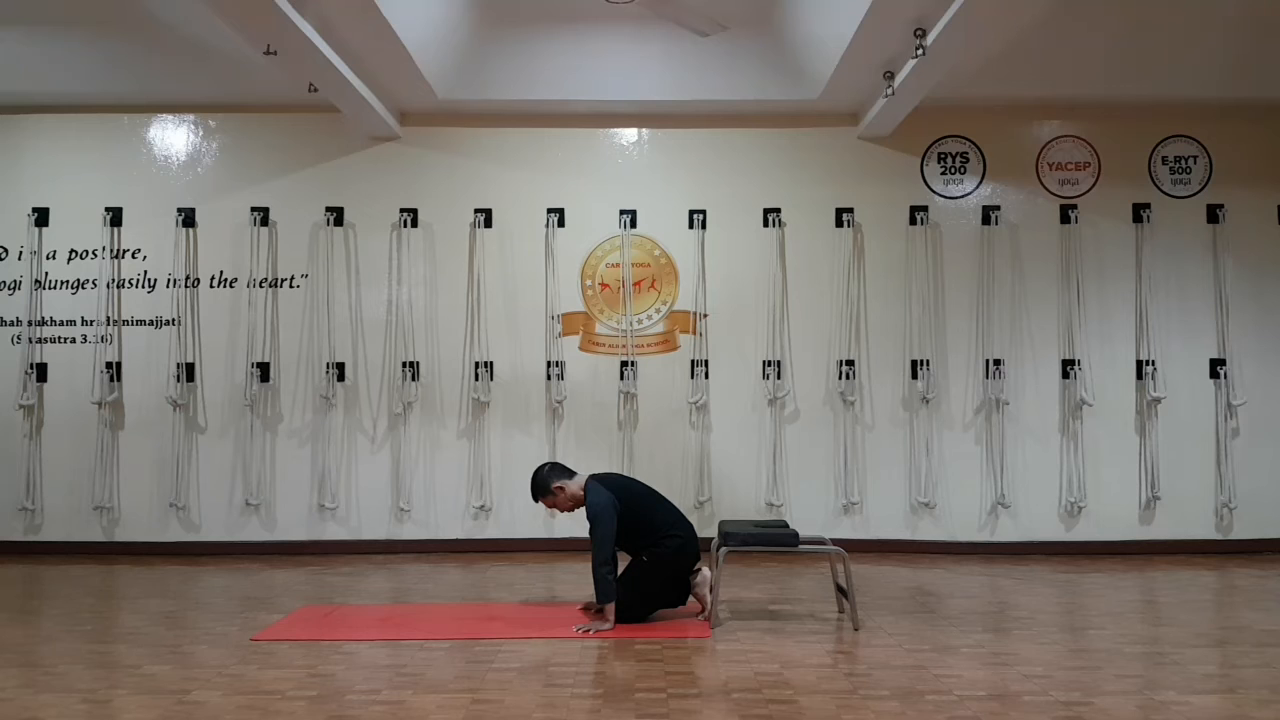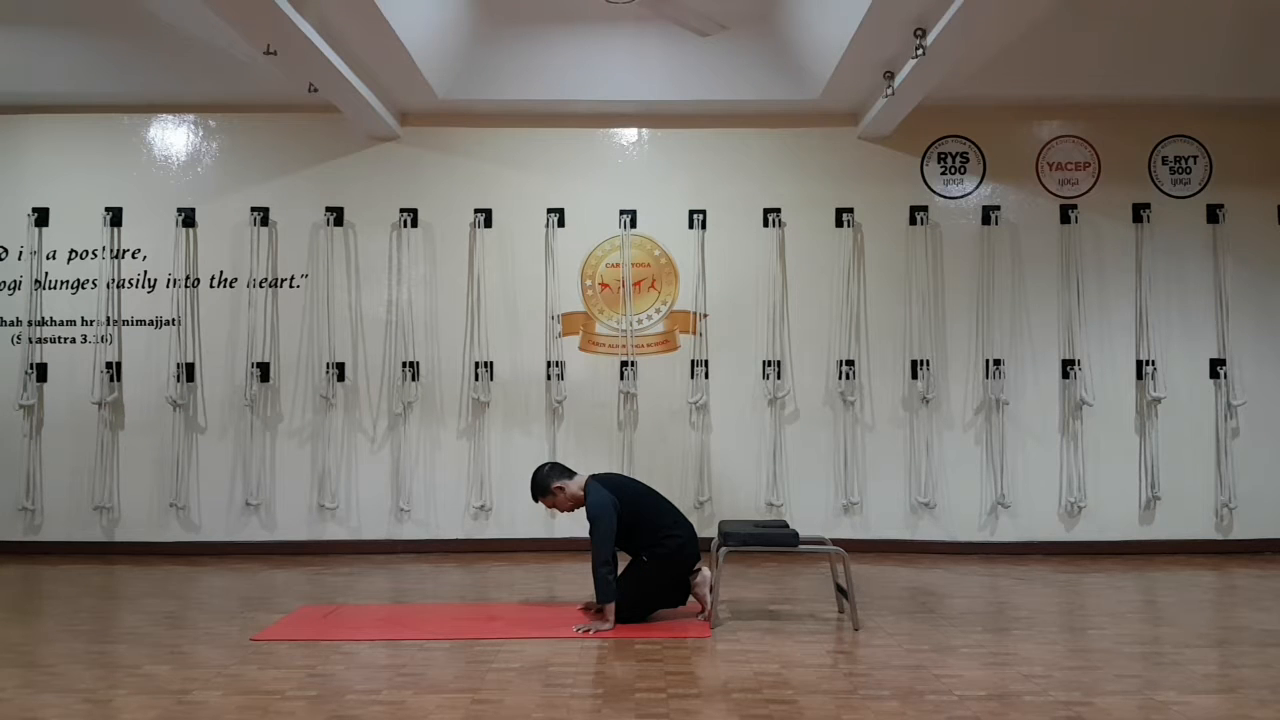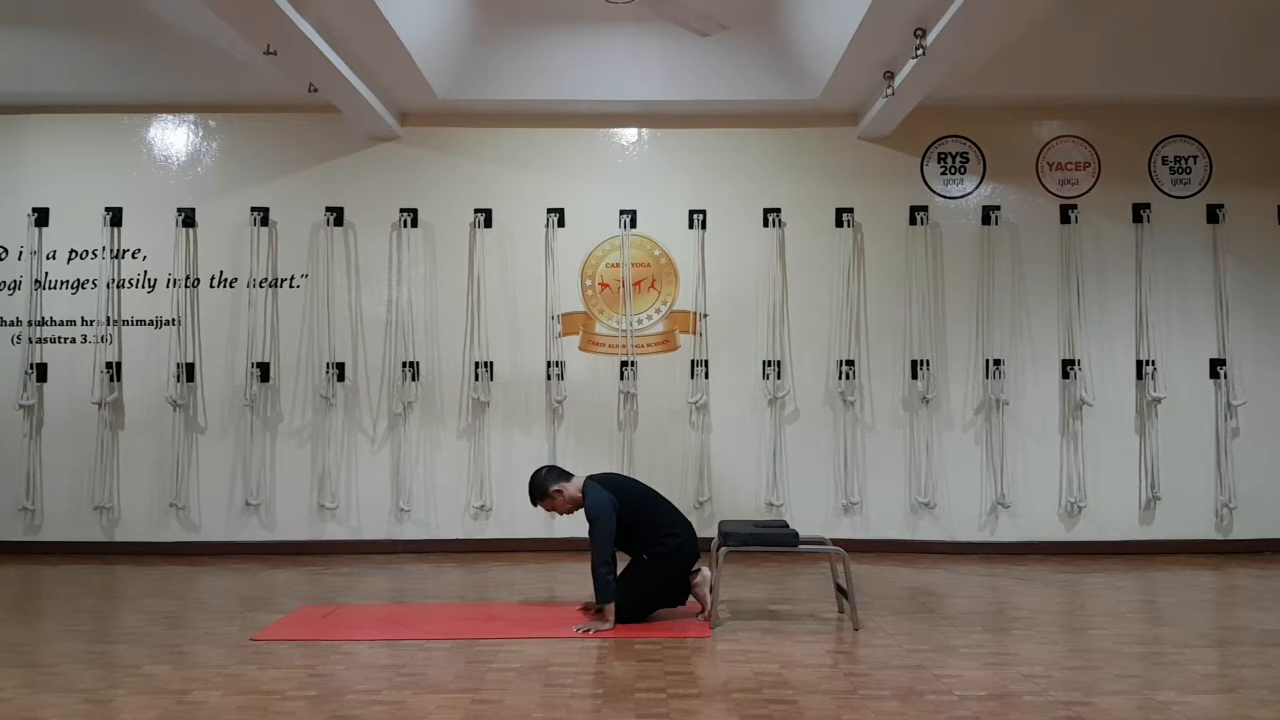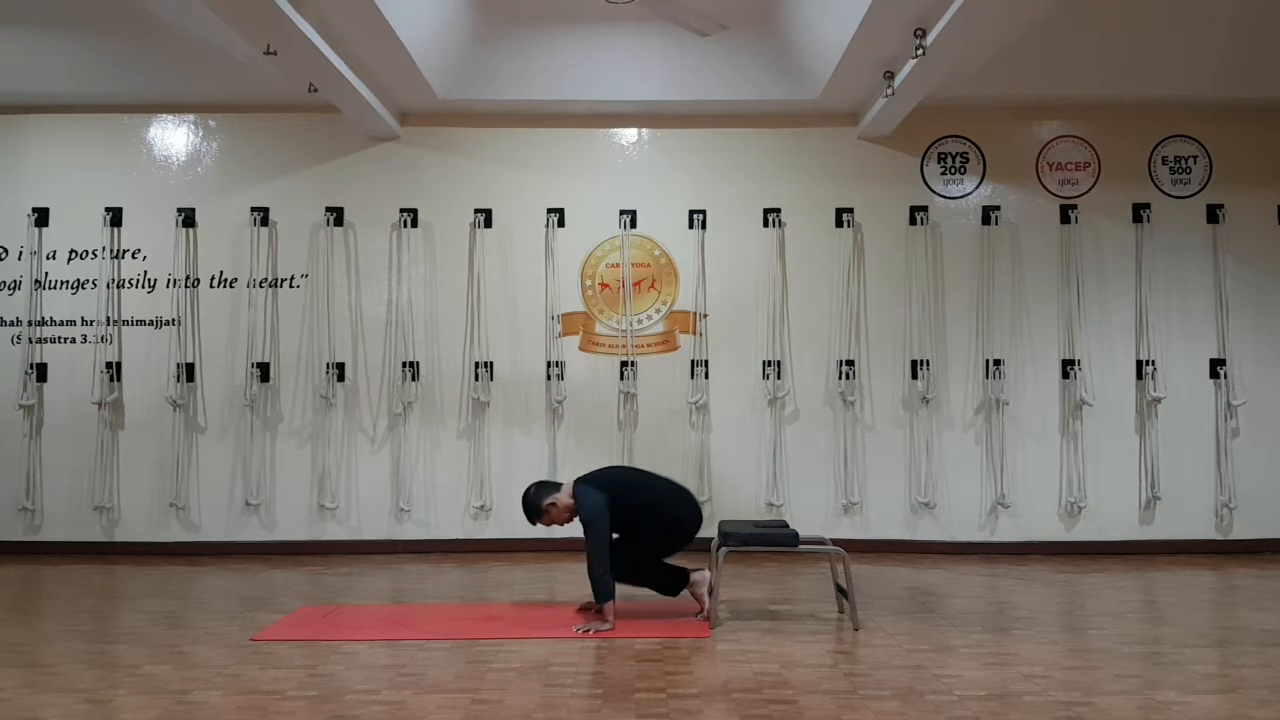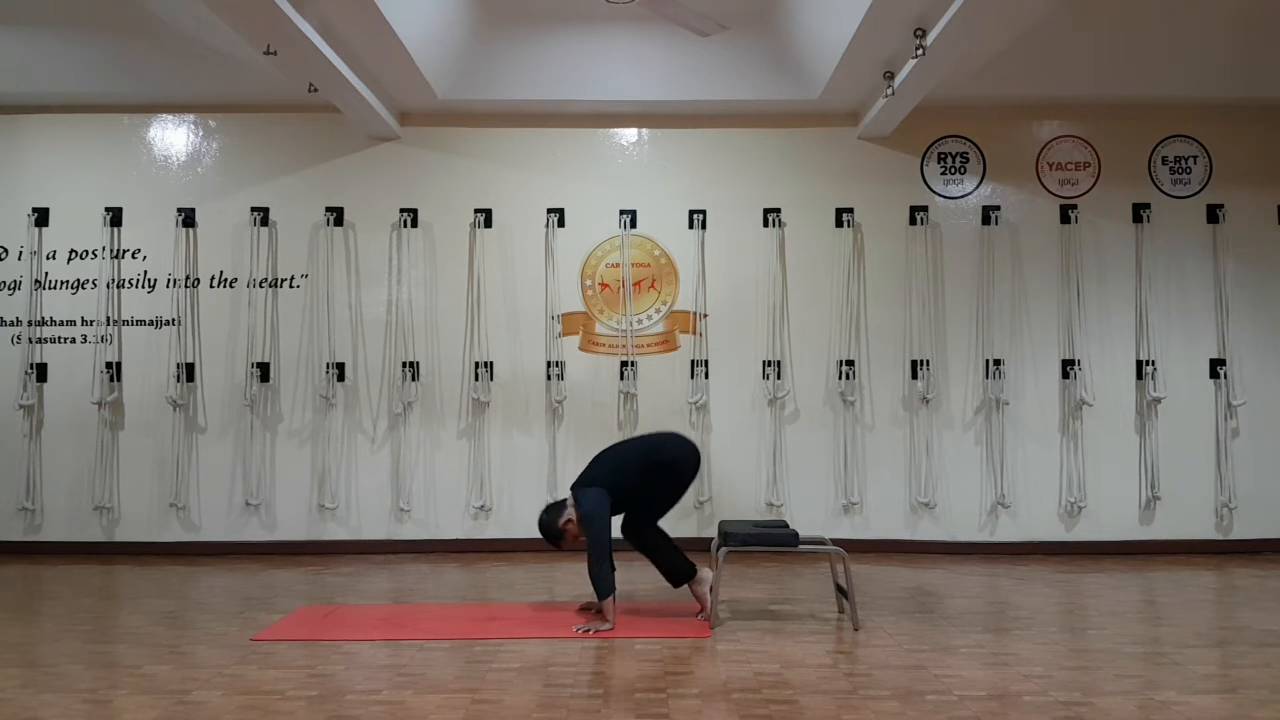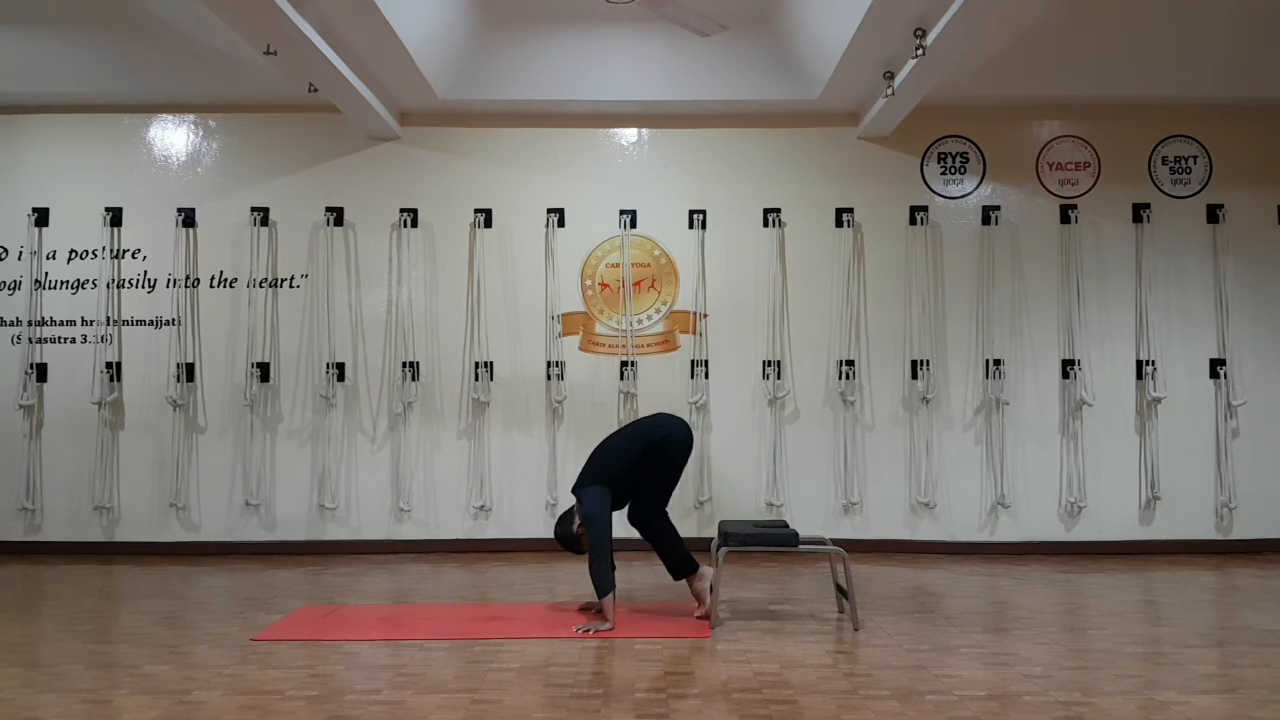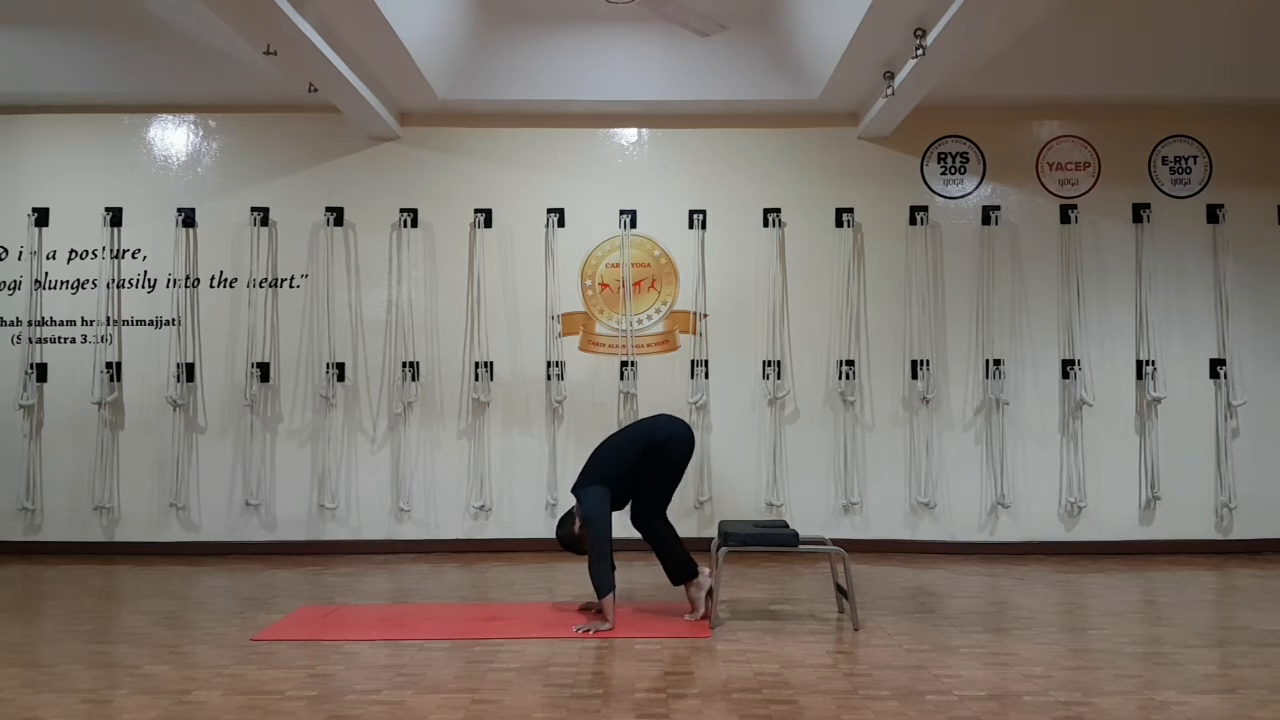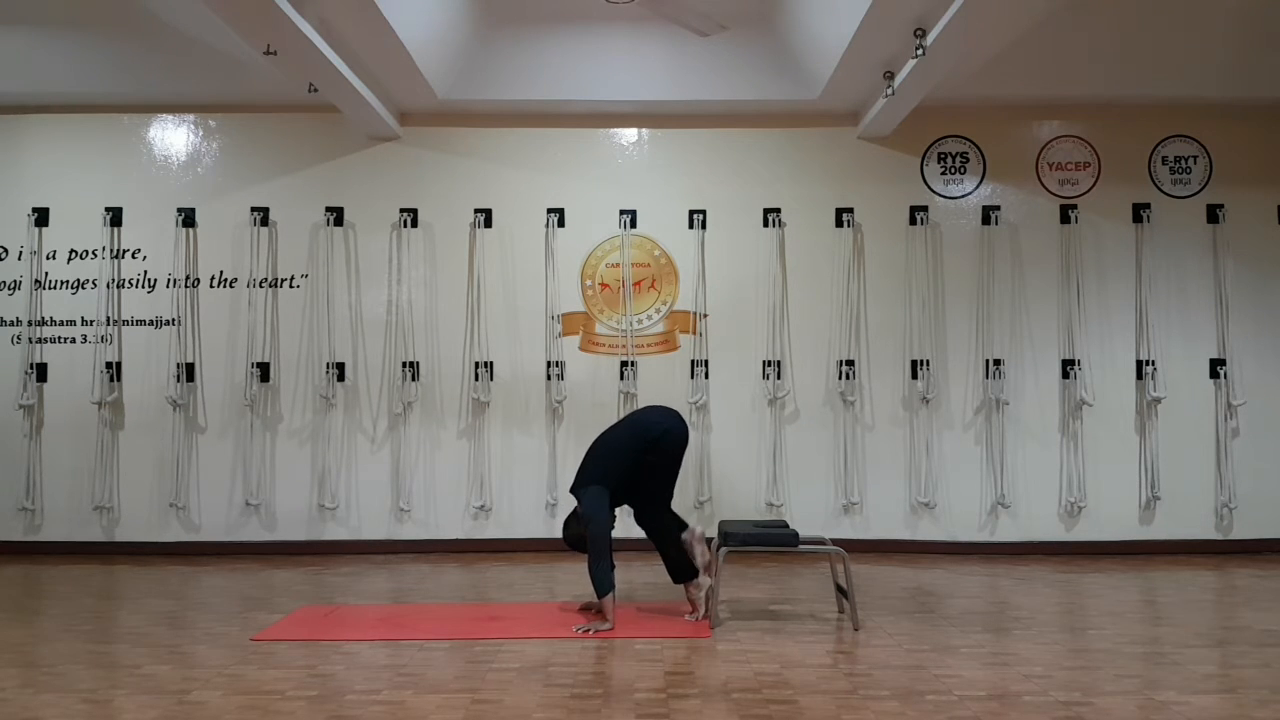
dt=0.4s
person 1, frame 1
left shoulder: (598, 501)
right shoulder: (598, 488)
left elbow: (602, 559)
right elbow: (607, 552)
left wrist: (608, 619)
right wrist: (605, 600)
left hip: (673, 547)
right hip: (675, 543)
left knee: (623, 609)
right knee: (621, 598)
left ankle: (692, 585)
right ankle: (693, 578)
person 1, frame 2
left shoulder: (599, 501)
right shoulder: (599, 489)
left elbow: (603, 559)
right elbow: (607, 553)
left wrist: (608, 619)
right wrist: (606, 601)
left hip: (673, 548)
right hip: (675, 543)
left knee: (622, 610)
right knee: (622, 597)
left ankle: (692, 585)
right ankle: (692, 579)
person 1, frame 3
left shoulder: (597, 501)
right shoulder: (596, 490)
left elbow: (602, 560)
right elbow: (606, 553)
left wrist: (608, 619)
right wrist: (604, 602)
left hip: (674, 547)
right hip: (673, 542)
left knee: (624, 611)
right knee: (622, 596)
left ankle: (692, 584)
right ankle: (692, 578)
person 1, frame 4
left shoulder: (590, 504)
right shoulder: (585, 494)
left elbow: (598, 560)
right elbow: (601, 556)
left wrist: (607, 619)
right wrist: (604, 603)
left hip: (678, 513)
right hip: (675, 509)
left knee: (620, 562)
right knee: (619, 556)
left ankle: (692, 580)
right ankle: (692, 578)
person 1, frame 5
left shoulder: (590, 505)
right shoulder: (587, 499)
left elbow: (598, 560)
right elbow: (602, 553)
left wrist: (608, 619)
right wrist: (605, 602)
left hip: (676, 456)
right hip: (667, 454)
left knee: (638, 529)
right knee: (638, 528)
left ankle: (695, 578)
right ankle: (694, 577)
person 1, frame 6
left shoulder: (591, 504)
right shoulder: (591, 498)
left elbow: (599, 558)
right elbow: (602, 553)
left wrist: (608, 619)
right wrist: (605, 603)
left hip: (668, 436)
right hip: (662, 436)
left knee: (646, 517)
right knee: (643, 516)
left ankle: (695, 575)
right ankle: (694, 573)
person 1, frame 7
left shoulder: (591, 504)
right shoulder: (594, 498)
left elbow: (599, 559)
right elbow: (602, 553)
left wrist: (608, 619)
right wrist: (605, 603)
left hip: (670, 436)
right hip: (663, 437)
left knee: (647, 519)
right knee: (646, 516)
left ankle: (693, 582)
right ankle: (695, 573)
person 1, frame 8
left shoulder: (592, 505)
right shoulder: (593, 498)
left elbow: (598, 559)
right elbow: (602, 551)
left wrist: (608, 619)
right wrist: (606, 603)
left hip: (662, 430)
right hip: (655, 427)
left knee: (651, 515)
right knee: (638, 498)
left ankle: (694, 583)
right ankle: (689, 536)
